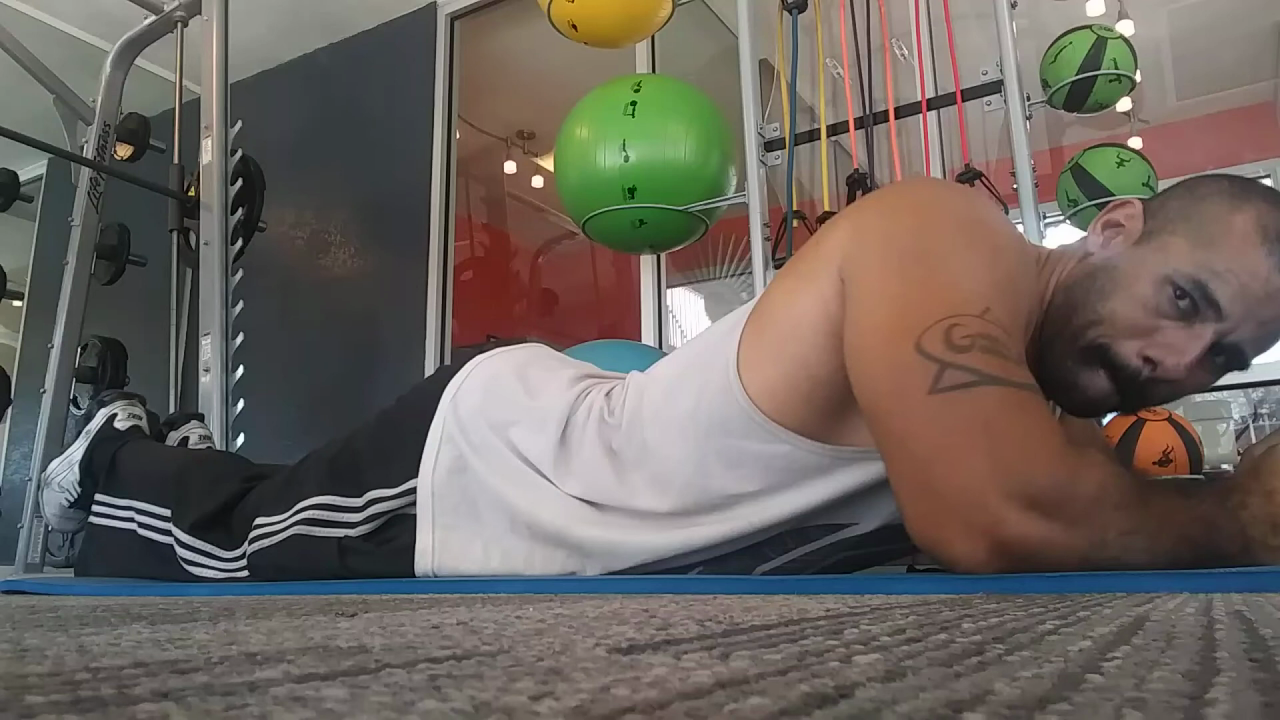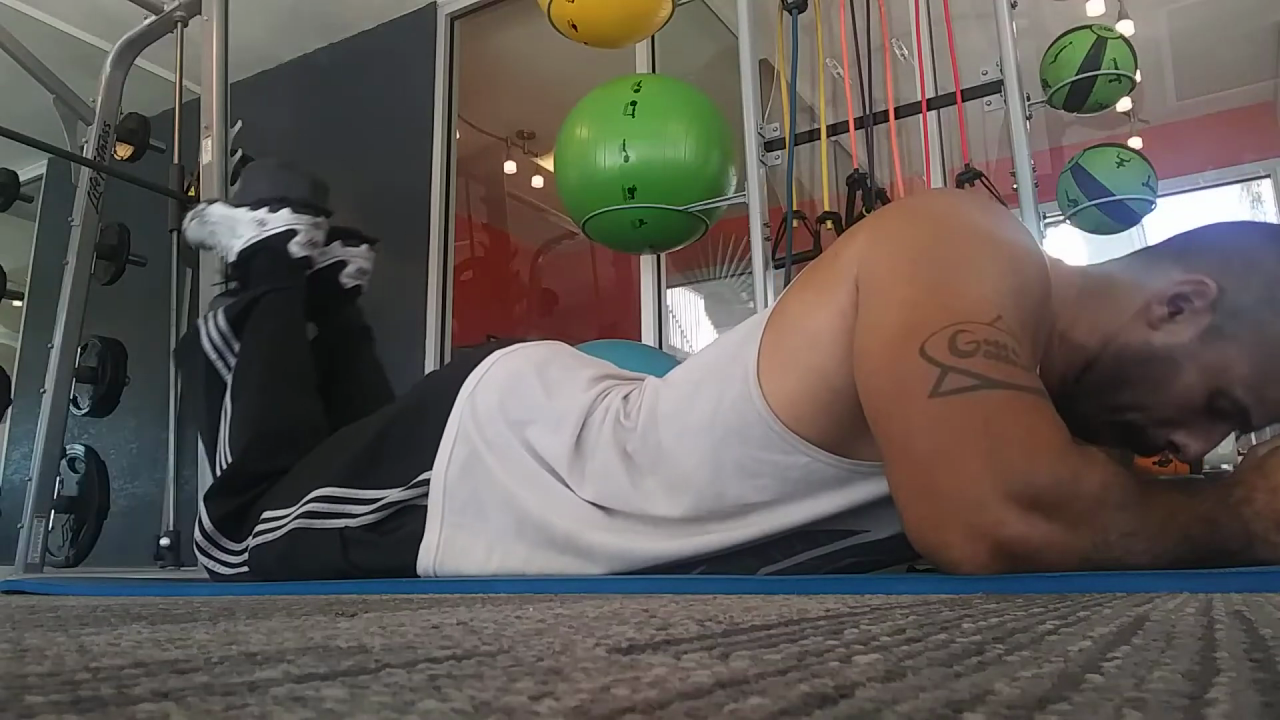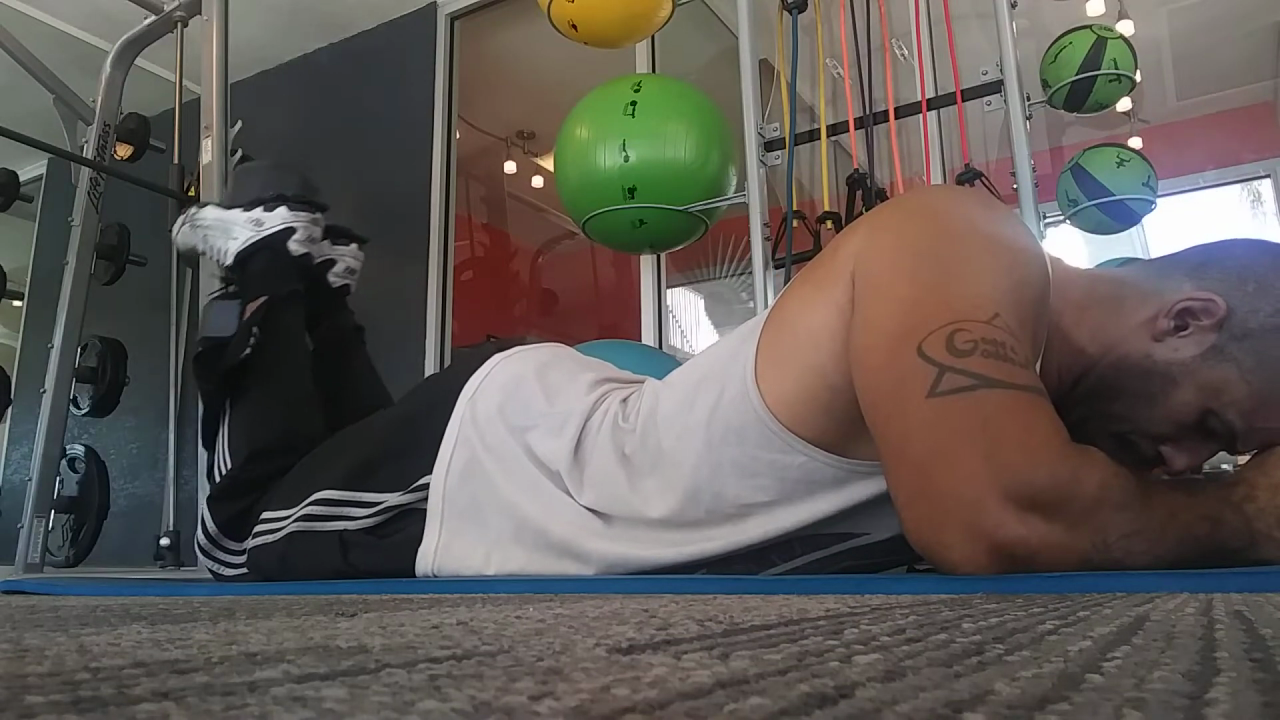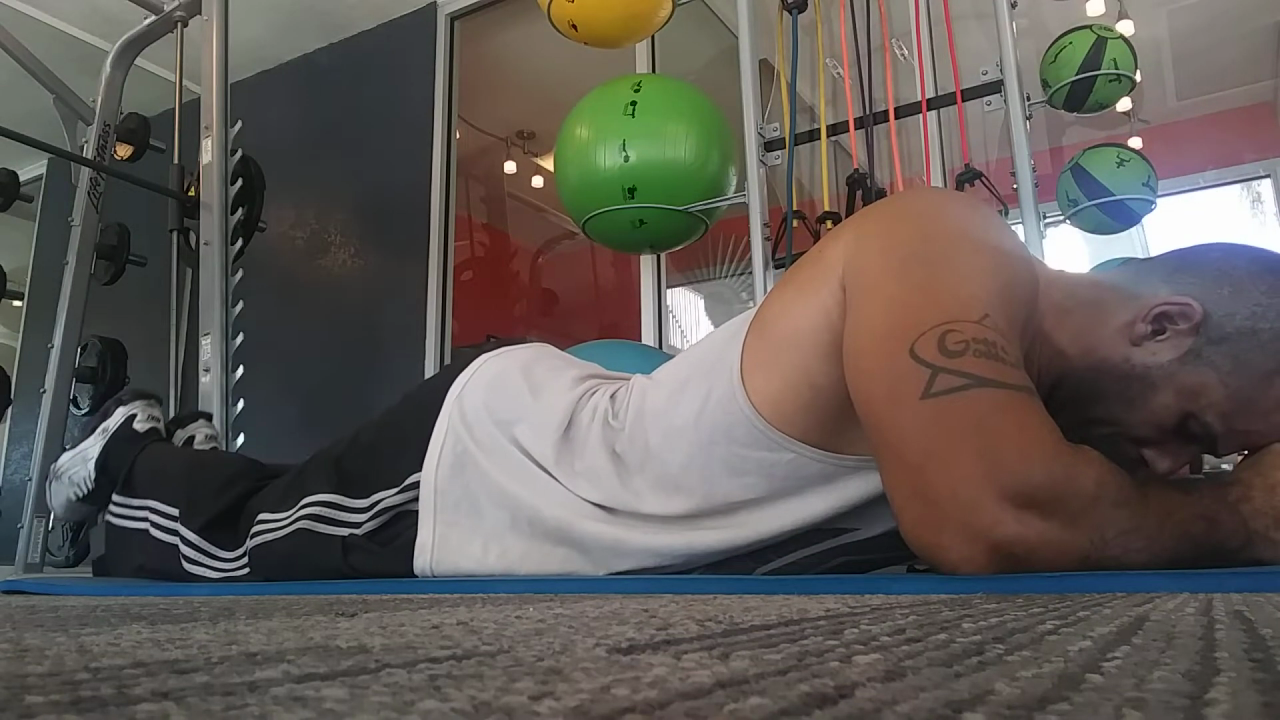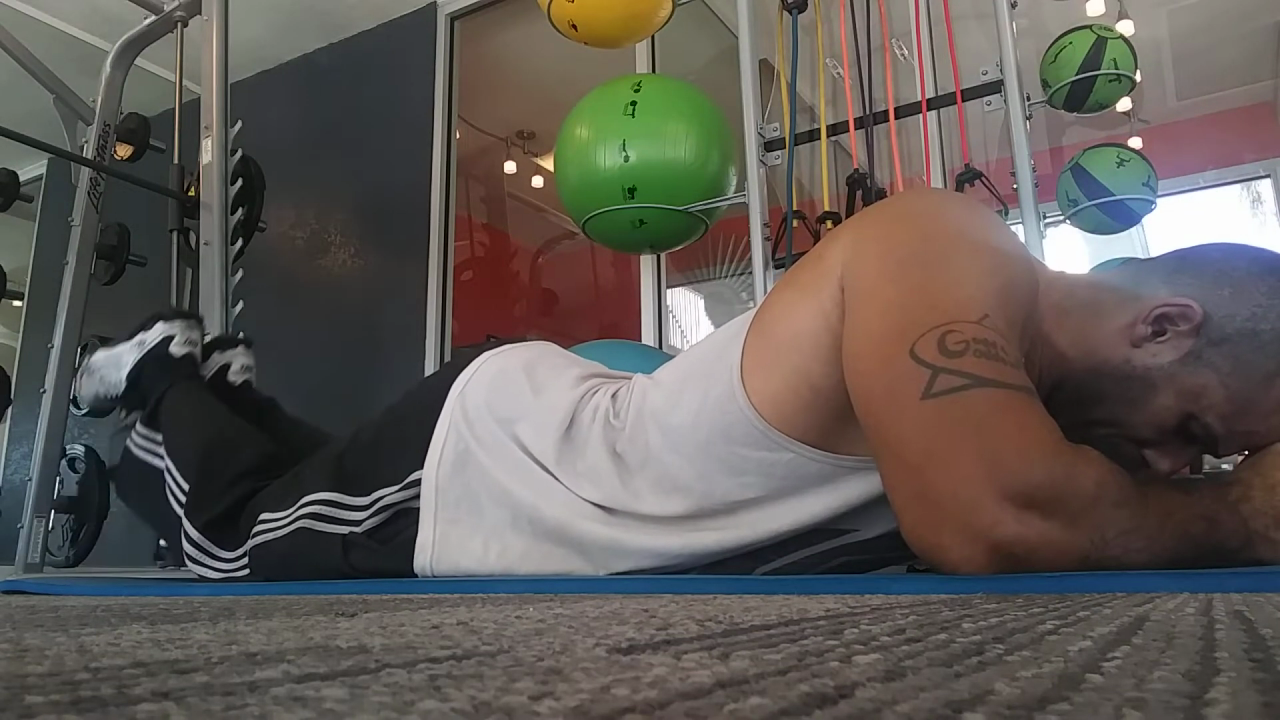
dt=1s
person 1, frame 1
left shoulder: (1025, 383)
right shoulder: (947, 237)
right elbow: (996, 519)
left hip: (538, 438)
right hip: (459, 465)
right knee: (226, 550)
left ankle: (174, 456)
right ankle: (120, 457)
person 1, frame 2
left shoulder: (1031, 382)
right shoulder: (963, 250)
right elbow: (998, 519)
left hip: (562, 430)
right hip: (479, 453)
right knee: (243, 540)
left ankle: (317, 286)
right ankle: (284, 260)
person 1, frame 3
left shoulder: (1028, 372)
right shoulder: (958, 250)
right elbow: (996, 521)
left hip: (558, 431)
right hip: (475, 460)
right knee: (244, 537)
left ankle: (306, 284)
right ankle: (277, 266)
person 1, frame 4
left shoulder: (1012, 375)
right shoulder: (946, 248)
right elbow: (993, 519)
left hip: (544, 438)
right hip: (462, 464)
right knee: (228, 554)
left ankle: (169, 452)
right ankle: (137, 456)
person 1, frame 5
left shoulder: (1009, 367)
right shoulder: (947, 250)
right elbow: (993, 519)
left hip: (549, 431)
right hip: (463, 461)
right knee: (233, 534)
left ankle: (212, 381)
right ankle: (171, 370)
